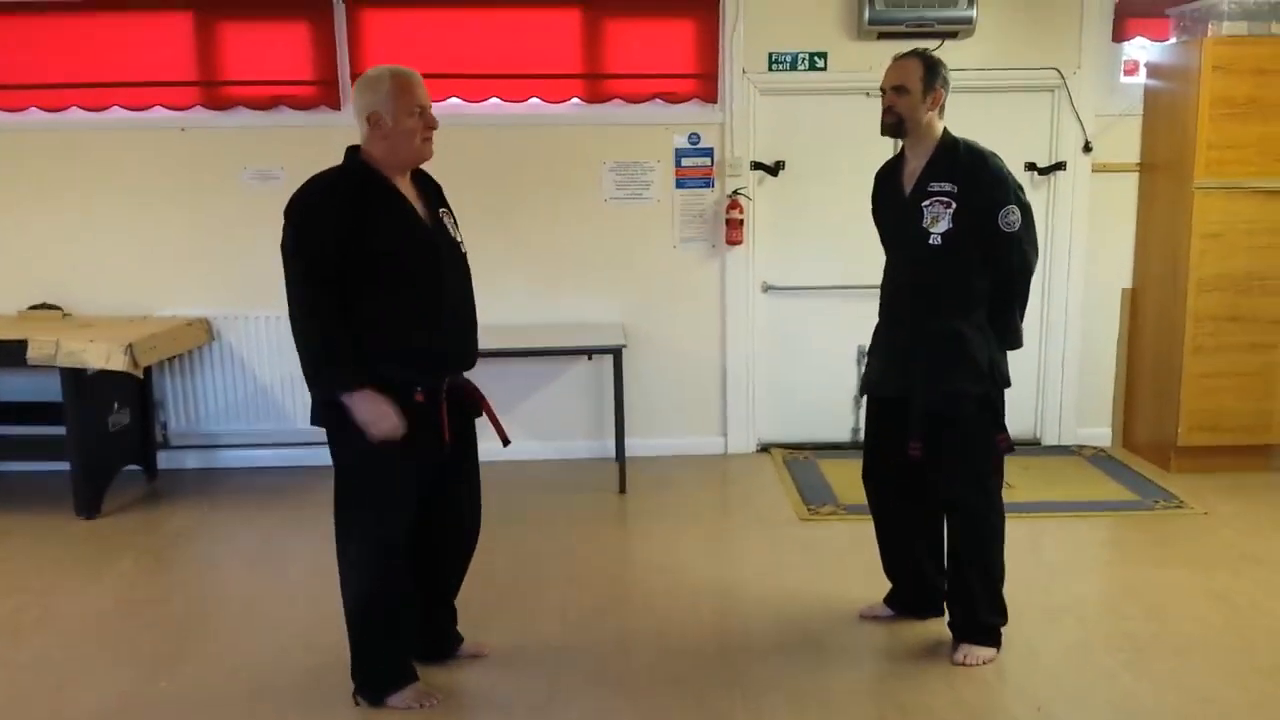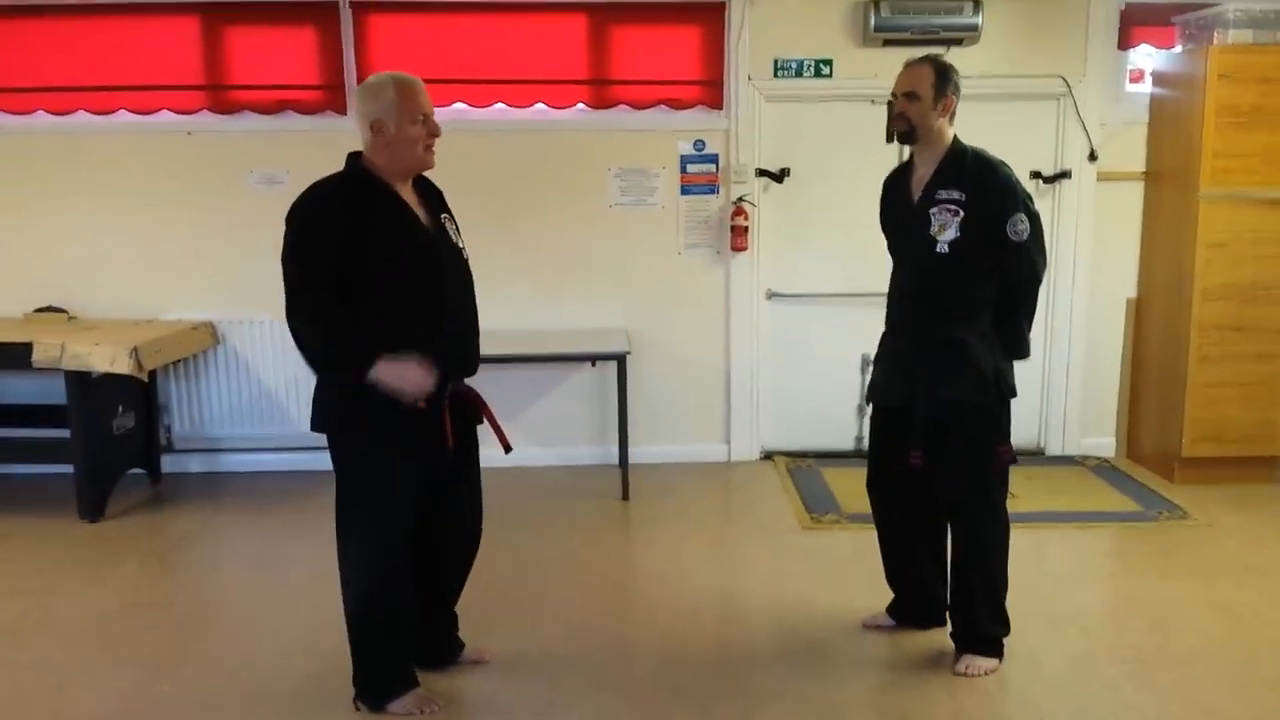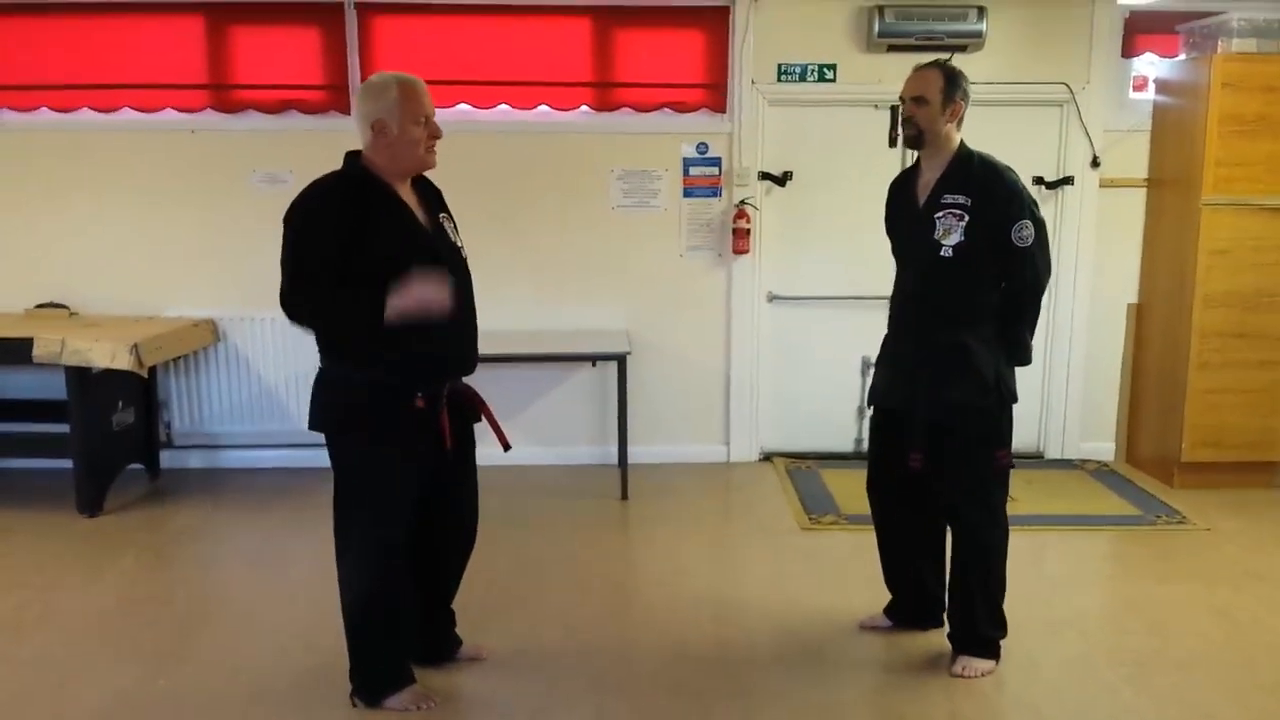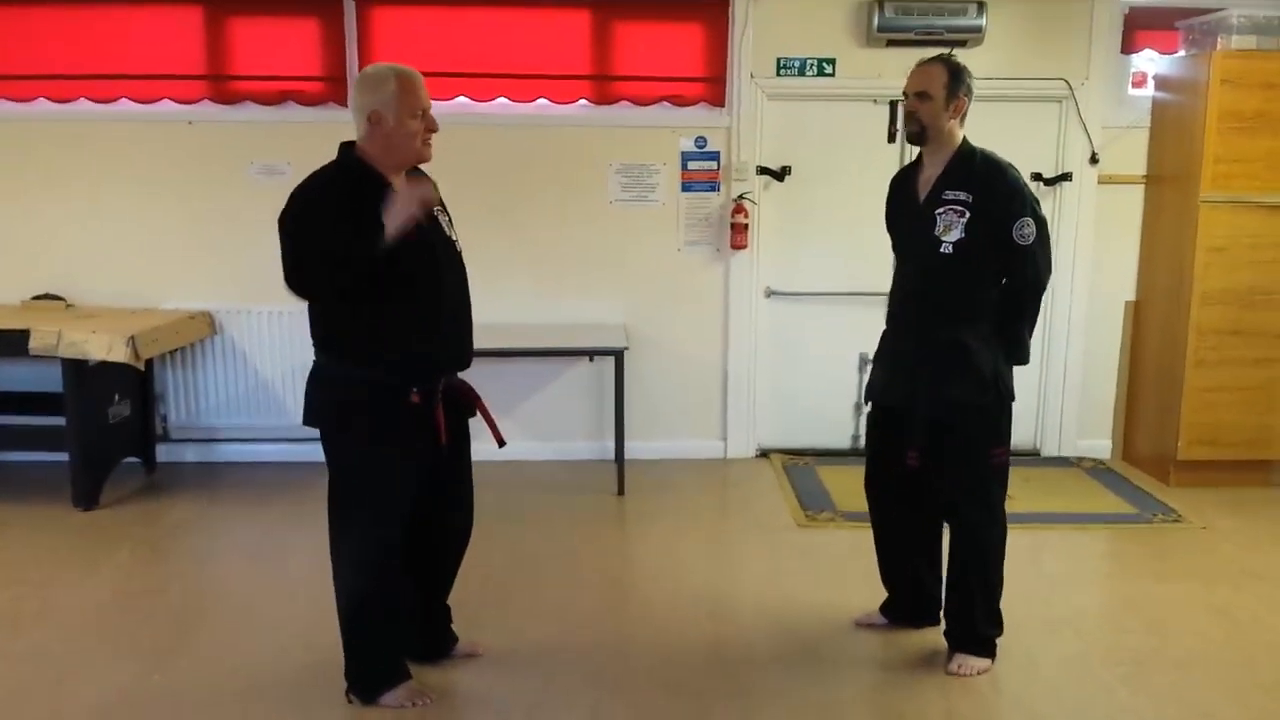
dt=0.1s
person 1, frame 1
left shoulder: (426, 190)
right shoulder: (327, 200)
right elbow: (311, 310)
left wrist: (455, 373)
right wrist: (353, 391)
left hip: (441, 395)
right hip: (376, 404)
left knee: (453, 522)
right knee: (377, 537)
left ankle: (433, 634)
right ankle: (381, 674)
person 1, frame 2
left shoulder: (428, 196)
right shoulder: (329, 206)
right elbow: (310, 313)
left wrist: (457, 378)
right wrist: (375, 368)
left hip: (444, 403)
right hip: (374, 409)
left knee: (453, 529)
right knee: (379, 542)
left ankle: (435, 640)
person 1, frame 3
left shoulder: (425, 195)
right shoulder: (329, 203)
right elbow: (302, 297)
left wrist: (454, 377)
right wrist: (389, 303)
left hip: (440, 400)
right hip: (373, 406)
left knee: (450, 525)
right knee: (376, 539)
left ankle: (432, 636)
right ankle: (379, 675)
person 1, frame 4
left shoulder: (418, 189)
right shoulder: (326, 194)
right elbow: (310, 279)
left wrist: (451, 374)
right wrist: (386, 226)
left hip: (435, 397)
right hip: (367, 402)
left knee: (445, 522)
right knee: (372, 535)
left ankle: (428, 633)
right ankle: (374, 672)
person 2, frame 1
left shoulder: (979, 170)
right shoulder: (887, 178)
left elbow: (1017, 259)
left wrist: (993, 337)
right wrist: (903, 329)
left hip: (964, 361)
right hip: (898, 354)
left knee: (969, 494)
right knee: (891, 481)
left ankle: (979, 625)
right ankle: (915, 594)
person 2, frame 2
left shoulder: (988, 178)
right shoulder: (896, 184)
left elbow: (1026, 268)
left wrist: (999, 347)
right wrist: (908, 337)
left hip: (969, 369)
right hip: (904, 362)
left knee: (973, 503)
right knee: (895, 490)
left ankle: (981, 635)
right ankle: (917, 604)
person 2, frame 3
left shoulder: (994, 184)
right shoulder: (902, 187)
left elbow: (1030, 274)
left wrist: (1000, 351)
right wrist: (909, 342)
left hip: (971, 375)
right hip: (905, 365)
left knee: (973, 507)
right knee: (894, 492)
left ankle: (978, 637)
right ankle: (915, 605)
person 2, frame 4
left shoulder: (996, 180)
right shoulder: (903, 183)
left elbow: (1031, 273)
left wrist: (999, 350)
right wrist: (908, 338)
left hip: (970, 372)
right hip: (903, 363)
left knee: (971, 505)
right knee: (893, 490)
left ankle: (975, 635)
right ankle: (911, 603)
